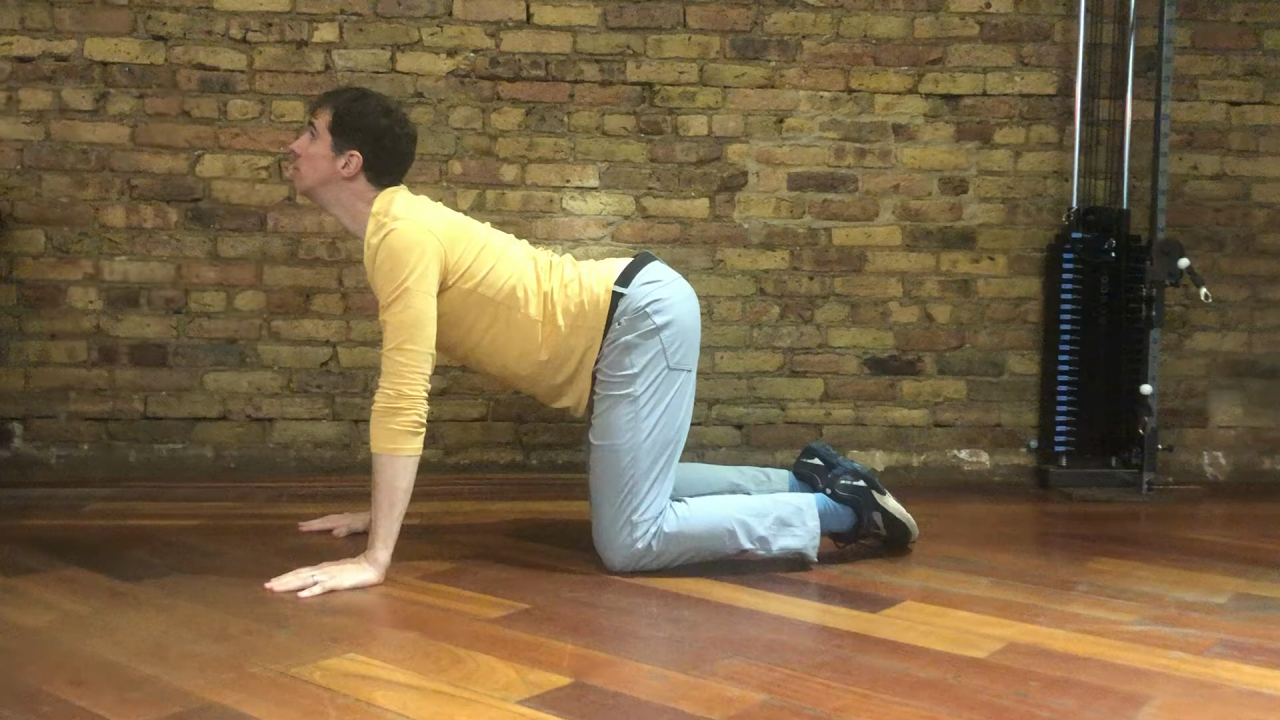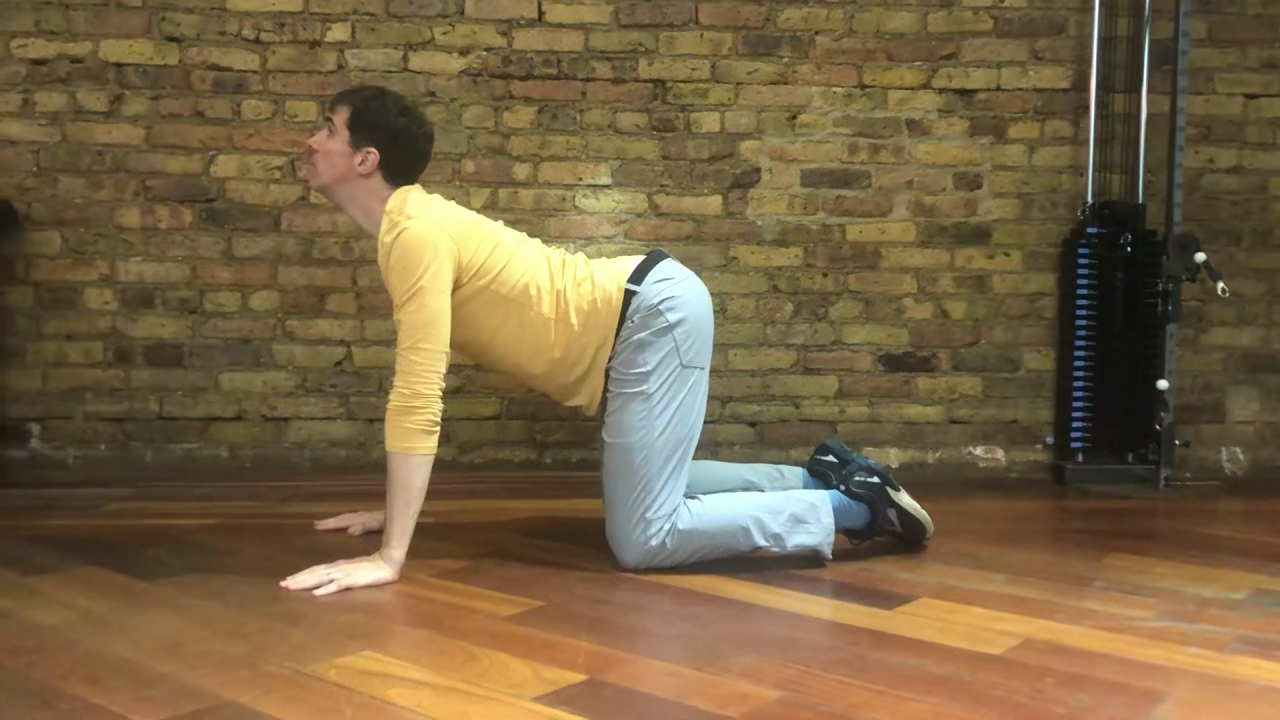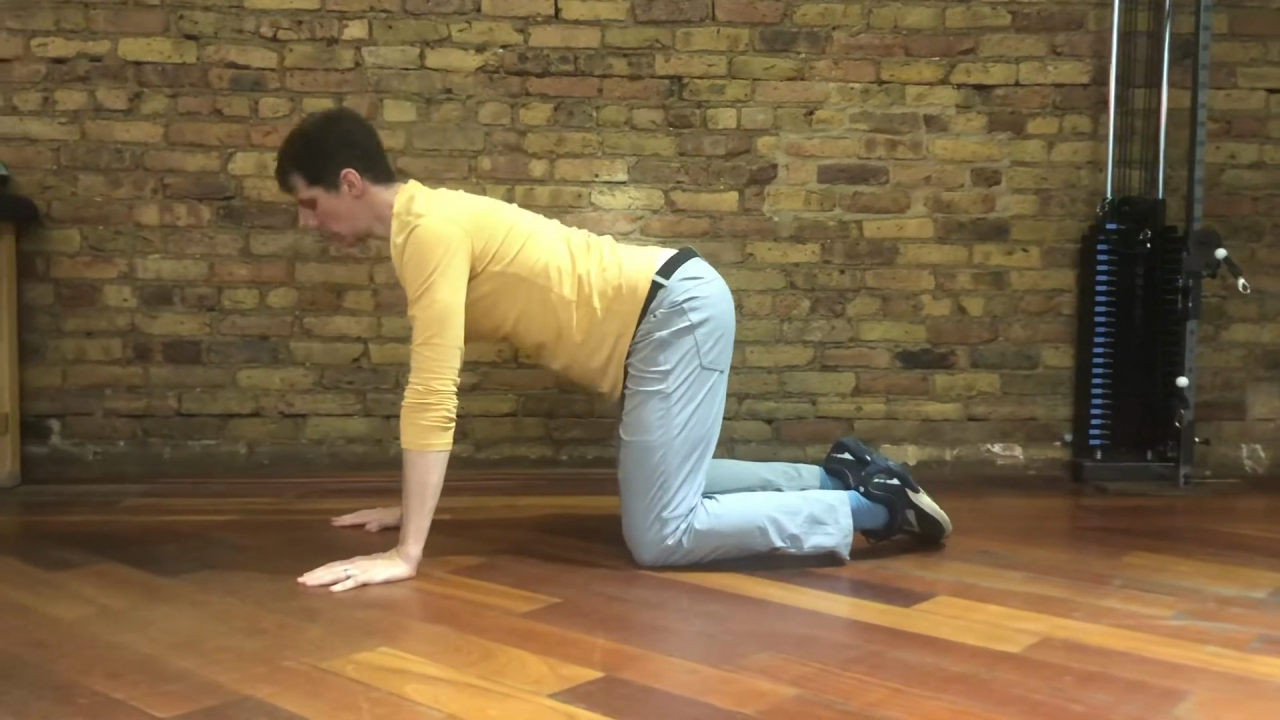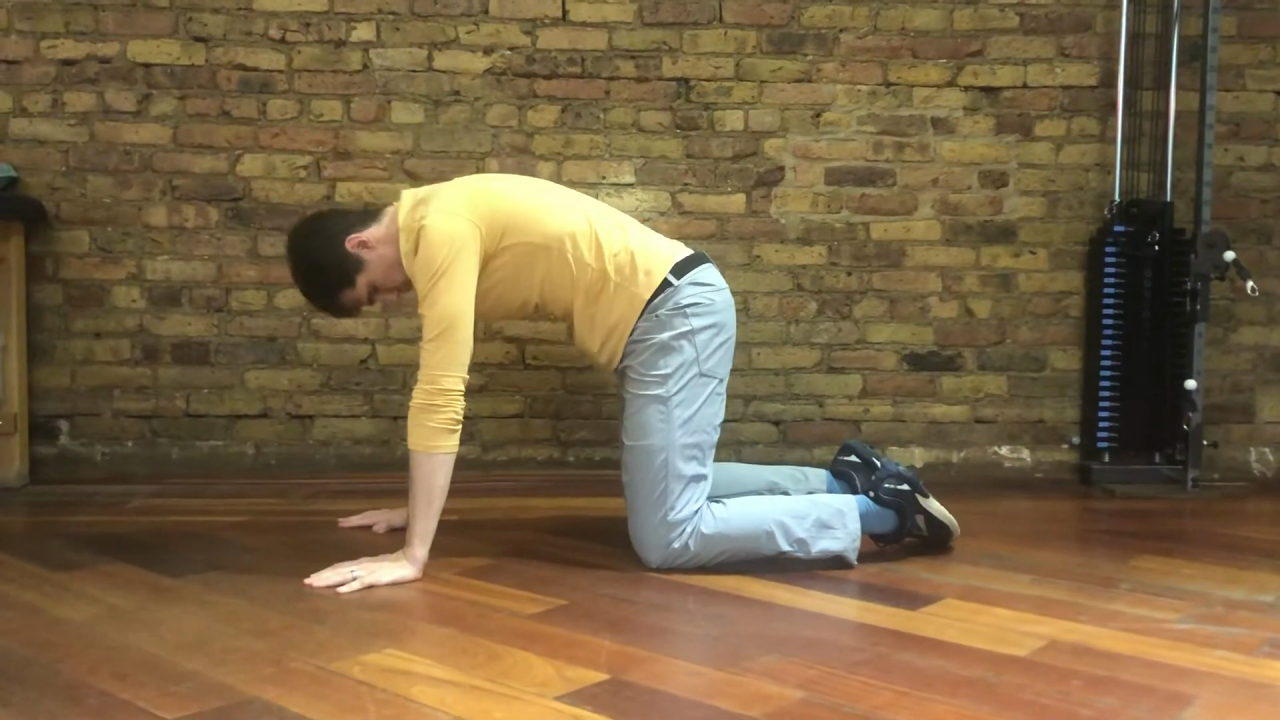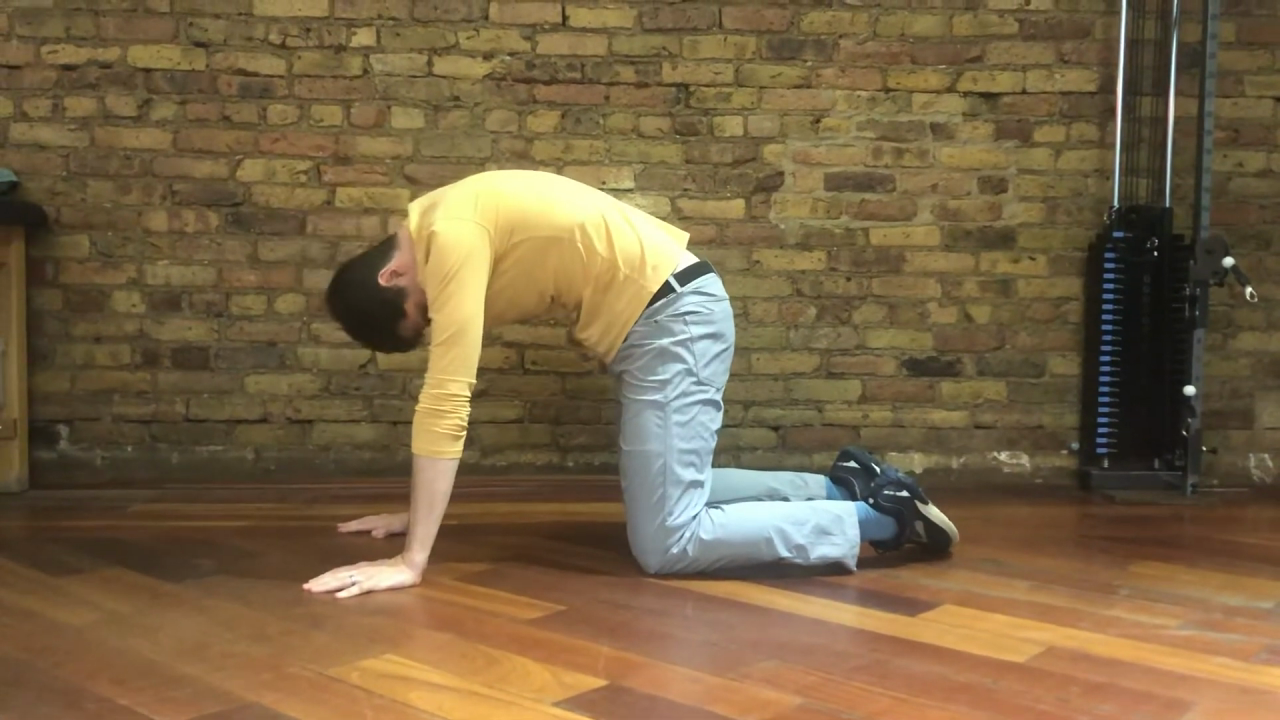
dt=0.7s
person 1, frame 1
left shoulder: (399, 234)
right shoulder: (396, 226)
left elbow: (402, 397)
right elbow: (400, 384)
left wrist: (373, 557)
right wrist: (377, 511)
left hip: (642, 313)
right hip: (631, 314)
left knee: (629, 542)
right knee: (633, 487)
left ankle: (836, 510)
right ankle: (804, 479)
person 1, frame 2
left shoulder: (414, 234)
right shoulder: (410, 227)
left elbow: (416, 398)
right elbow: (415, 384)
left wrist: (389, 556)
right wrist: (392, 510)
left hip: (656, 311)
right hip: (644, 312)
left knee: (642, 539)
right knee: (645, 487)
left ankle: (851, 507)
right ankle: (819, 476)
person 1, frame 3
left shoulder: (427, 229)
right shoulder: (427, 220)
left elbow: (432, 393)
right elbow: (432, 384)
left wrist: (405, 554)
right wrist: (409, 504)
left hip: (677, 308)
right hip: (667, 308)
left knee: (659, 537)
right knee: (665, 482)
left ankle: (867, 508)
right ankle: (839, 478)
person 1, frame 4
left shoulder: (436, 229)
right shoulder: (435, 226)
left elbow: (441, 390)
right elbow: (440, 382)
left wrist: (412, 554)
right wrist: (416, 506)
left hip: (676, 309)
right hip: (663, 310)
left knee: (667, 539)
right knee: (667, 486)
left ankle: (876, 511)
right ankle: (847, 481)
person 1, frame 5
left shoulder: (449, 237)
right shoulder: (445, 230)
left elbow: (446, 396)
right elbow: (446, 392)
left wrist: (411, 560)
right wrist: (417, 511)
left hip: (673, 314)
right hip: (659, 315)
left knee: (665, 545)
right knee: (667, 489)
left ankle: (875, 517)
right ankle: (840, 487)
